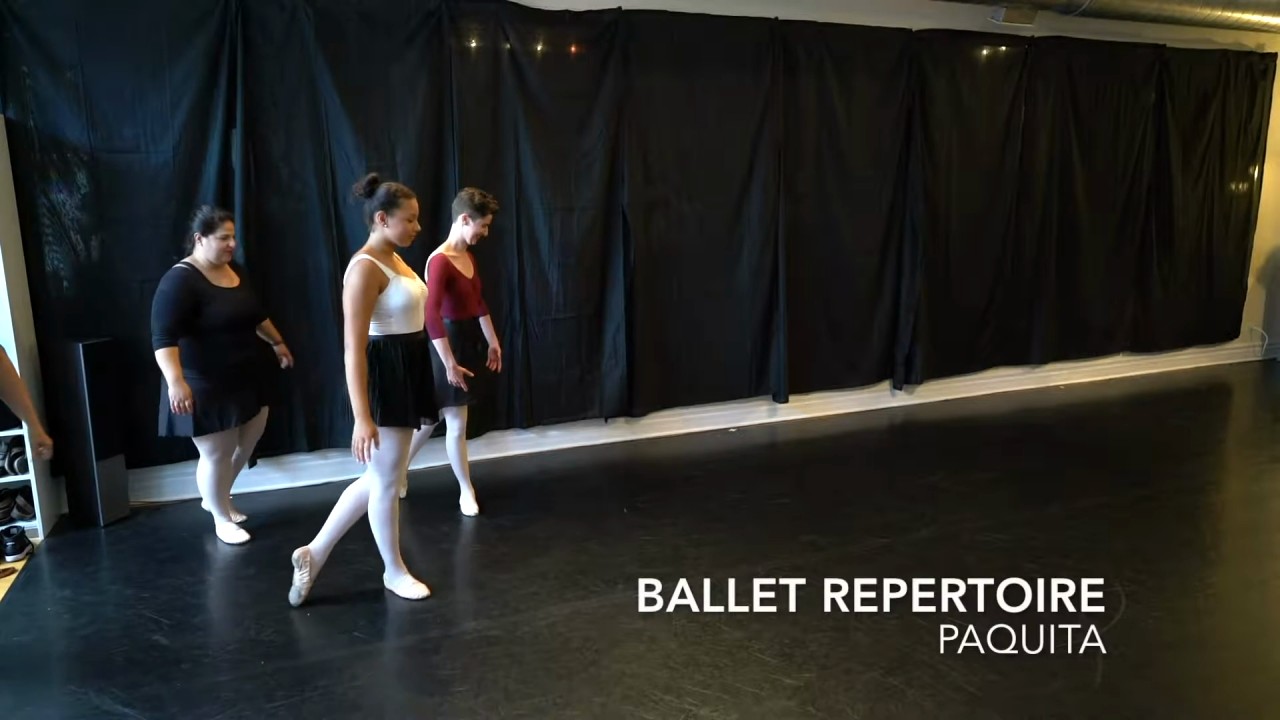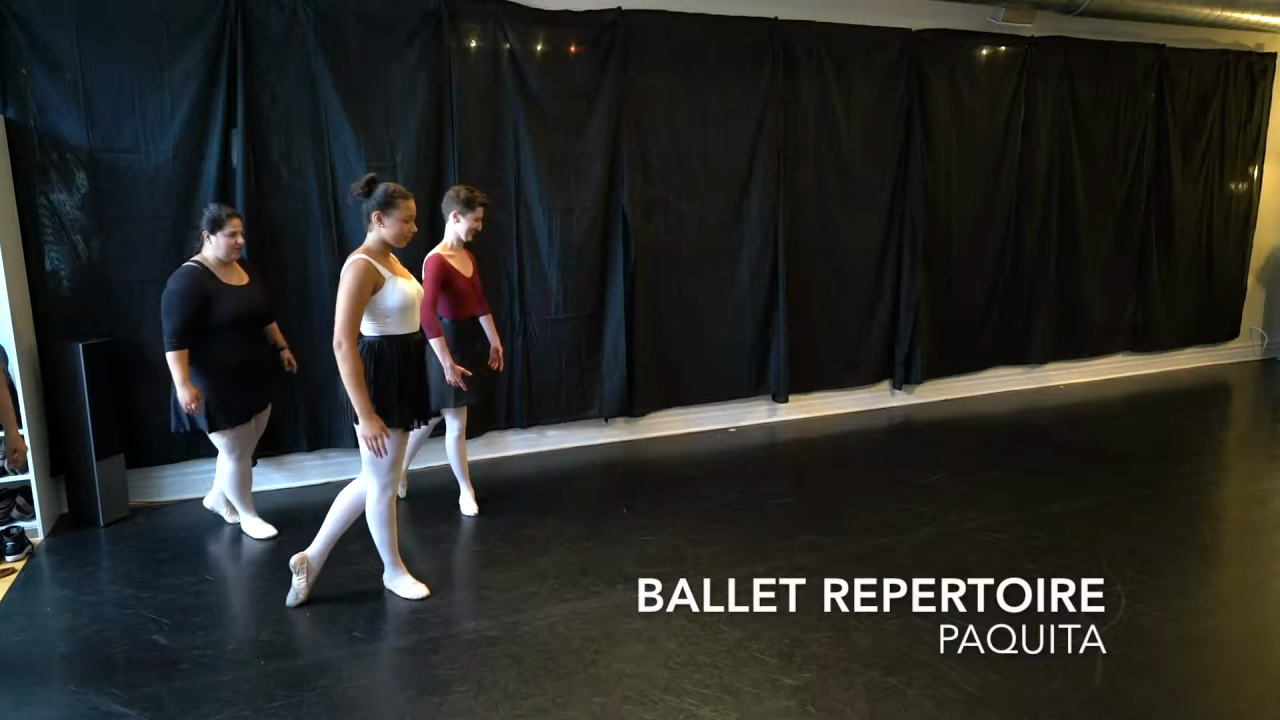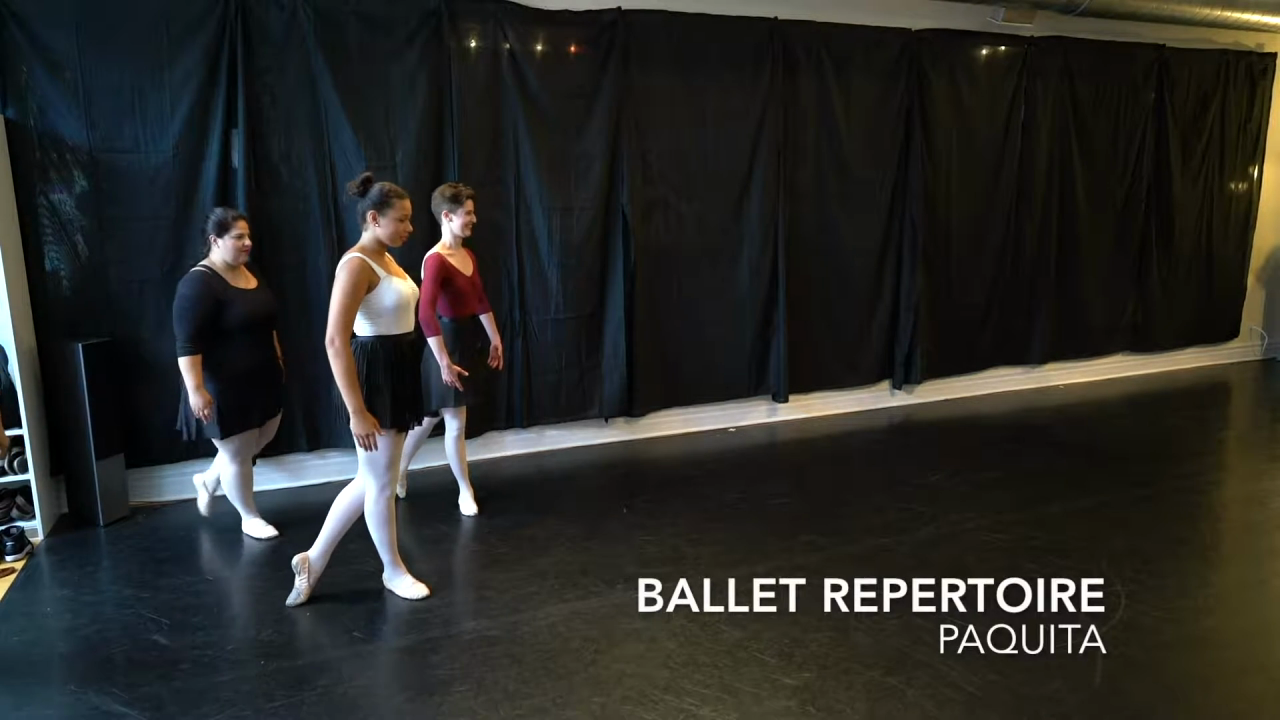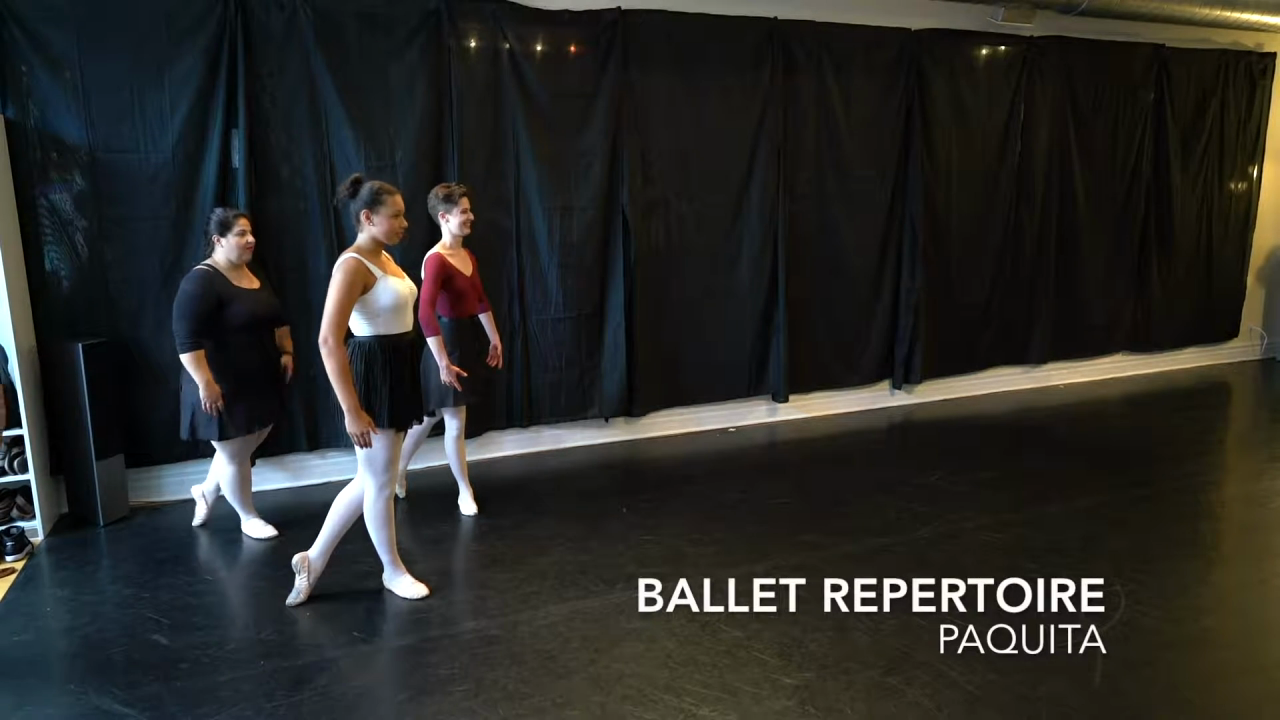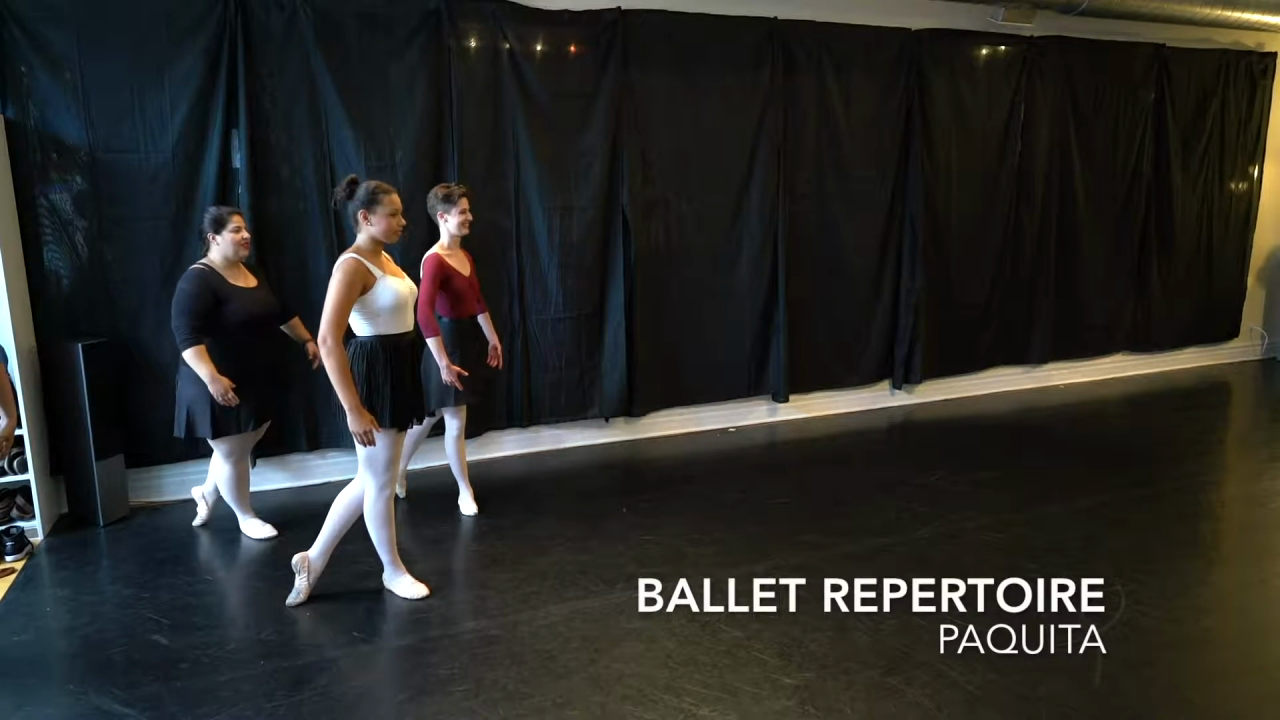
dt=0.3s
person 1, frame 1
left shoulder: (393, 259)
right shoulder: (365, 267)
right elbow: (354, 347)
left wrist: (413, 385)
right wrist: (362, 417)
left hip: (407, 371)
right hip: (384, 376)
left knee: (381, 477)
right knee: (387, 481)
left ankle: (315, 553)
right ankle: (394, 570)
person 1, frame 2
left shoulder: (390, 259)
right shoulder: (362, 267)
right elbow: (344, 343)
right wrist: (365, 413)
left hip: (402, 372)
right hip: (378, 376)
left knee: (373, 478)
right knee: (382, 482)
left ankle: (312, 558)
right ankle: (394, 570)
person 1, frame 3
left shoulder: (386, 259)
right shoulder: (357, 265)
right elbow: (336, 341)
left wrist: (400, 386)
right wrist: (357, 411)
left hip: (398, 371)
right hip: (374, 375)
left knee: (371, 479)
right knee: (380, 483)
left ankle: (314, 560)
right ankle: (393, 570)
person 1, frame 4
left shoulder: (384, 258)
right shoulder: (353, 266)
right elbow: (329, 340)
left wrist: (399, 380)
right wrist: (351, 410)
left hip: (396, 371)
right hip: (373, 375)
left knee: (369, 479)
right knee: (380, 483)
left ankle: (313, 560)
right ankle: (392, 570)
person 1, frame 5
left shoulder: (384, 258)
right shoulder: (353, 266)
right elbow: (328, 340)
left wrist: (404, 379)
right wrist: (353, 408)
left hip: (398, 369)
right hip: (374, 373)
left knee: (370, 478)
right knee: (380, 482)
left ankle: (314, 559)
right ankle: (393, 570)
person 2, frame 1
left shoulder: (234, 270)
right shoulder: (181, 281)
left elbow: (255, 314)
right elbow: (164, 337)
left wrist: (277, 342)
right wrist: (175, 381)
left hip: (247, 378)
right hip: (207, 386)
left knee: (247, 443)
right knee: (216, 454)
left ankle: (215, 498)
right ankle: (222, 519)
person 2, frame 2
left shoulder: (244, 269)
right shoulder: (190, 280)
left elbow: (265, 315)
right elbow: (174, 338)
left wrist: (282, 347)
right wrist: (183, 384)
left hip: (254, 376)
right hip: (215, 384)
left knee: (246, 444)
right knee: (236, 451)
left ankle: (217, 496)
right ankle: (249, 517)
person 2, frame 3
left shoulder: (249, 272)
right shoulder: (199, 284)
left elbow: (266, 322)
right elbow: (187, 344)
left wrist: (277, 357)
right wrist: (196, 389)
left hip: (260, 379)
right hip: (224, 388)
left knee: (261, 440)
right knee: (238, 454)
left ankle: (209, 480)
right ankle: (249, 517)
person 2, frame 4
left shoulder: (252, 274)
right shoulder: (201, 282)
left elbow: (277, 317)
right elbow: (186, 338)
left wrist: (286, 352)
right wrist: (206, 383)
left hip: (260, 382)
right hip: (225, 388)
left knee: (248, 445)
right knee: (235, 454)
left ankle: (207, 490)
right ankle: (249, 518)
person 2, frame 5
left shoulder: (250, 272)
right shoulder: (198, 280)
left elbow: (281, 312)
right elbow: (187, 336)
left wrist: (307, 340)
right wrist: (211, 377)
left hip: (258, 382)
right hip: (222, 387)
left knee: (242, 446)
right knee: (232, 453)
left ankle: (207, 492)
right ankle: (246, 517)
person 3, frame 1
left shoulder: (469, 257)
right shoulder: (440, 261)
left elbow: (479, 304)
right elbow: (432, 316)
left wrist: (492, 342)
right wrist: (449, 363)
left hip: (470, 341)
right hip: (448, 343)
right knee: (456, 424)
right ankle: (466, 491)
person 3, frame 2
left shoulder: (469, 256)
right shoulder: (436, 261)
left elbow: (480, 302)
right elbow: (427, 316)
left wrist: (494, 341)
right wrist: (447, 362)
left hip: (471, 340)
right hip: (449, 341)
left knee: (432, 415)
right knee: (456, 424)
left ankle: (399, 472)
right ankle: (466, 491)
person 3, frame 3
left shoulder: (468, 255)
right shoulder: (436, 260)
left elbow: (481, 300)
right elbow: (426, 314)
left wrist: (495, 339)
right wrist: (443, 361)
left hip: (471, 339)
right hip: (449, 341)
left knee: (432, 415)
right knee: (456, 424)
left ankle: (398, 472)
right ankle: (465, 491)
person 3, frame 4
left shoulder: (468, 255)
right shoulder: (436, 260)
left elbow: (480, 300)
right elbow: (426, 314)
left wrist: (494, 338)
right wrist: (443, 361)
left hip: (469, 338)
right hip: (448, 341)
left knee: (430, 415)
right knee: (455, 424)
left ankle: (397, 472)
right ankle: (465, 492)
person 3, frame 5
left shoulder: (465, 256)
right shoulder: (434, 260)
left elbow: (477, 301)
right elbow: (425, 314)
left wrist: (492, 338)
right wrist: (442, 362)
left hip: (468, 338)
right hip: (448, 340)
left knee: (431, 415)
right knee: (456, 424)
left ankle: (397, 472)
right ankle: (465, 491)
